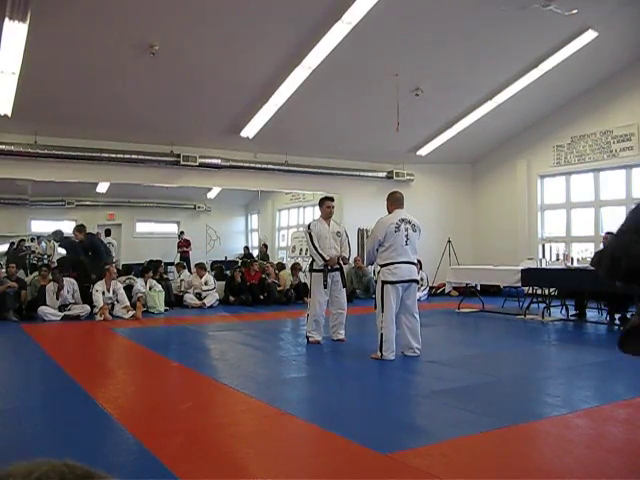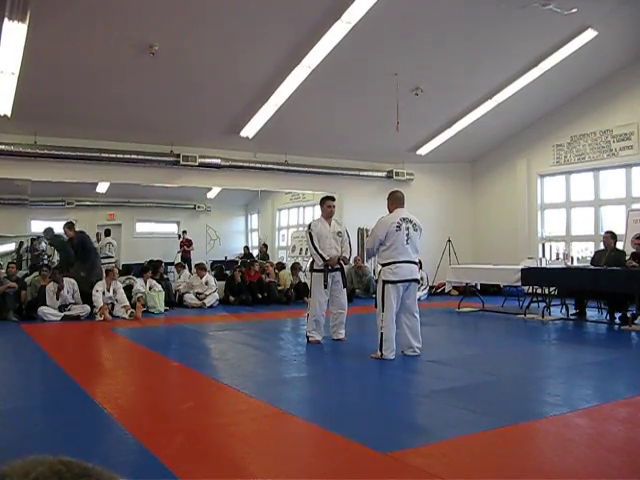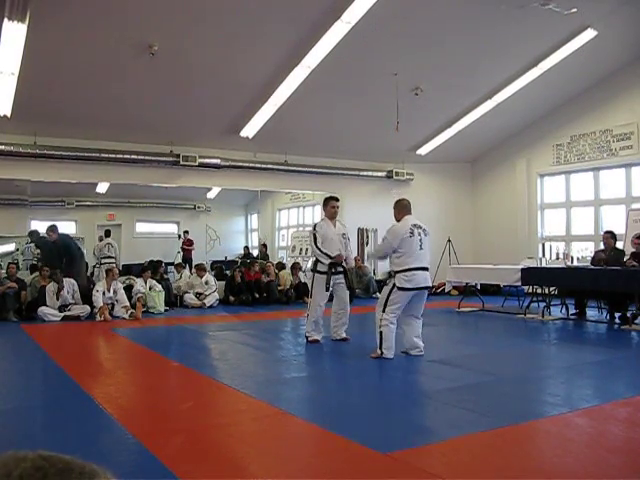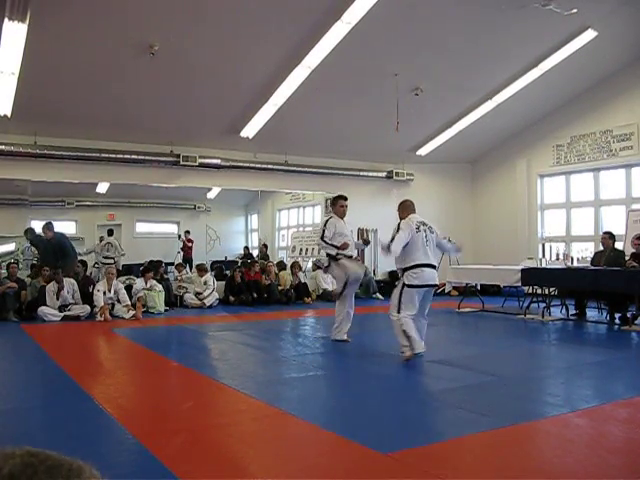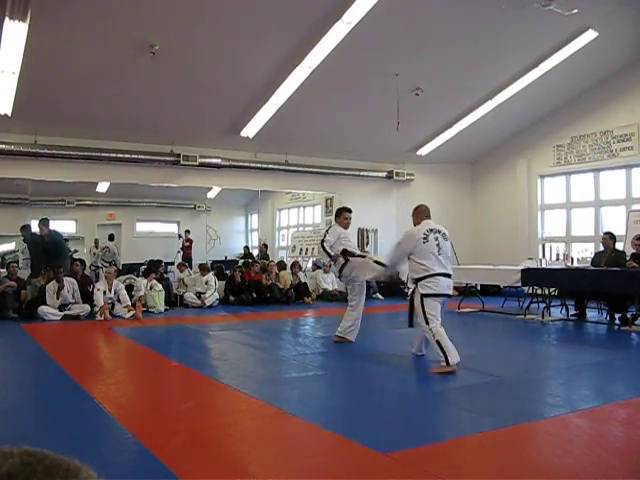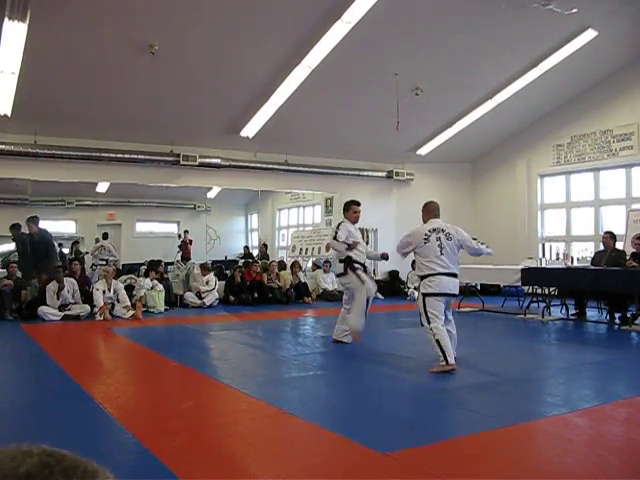
dt=0.3s
person 1, frame 1
left shoulder: (385, 222)
right shoulder: (415, 223)
left elbow: (371, 247)
left wrist: (371, 261)
left hip: (391, 272)
right hip: (411, 271)
left knee: (387, 313)
right knee: (410, 312)
left ankle: (386, 352)
right ankle: (412, 348)
person 1, frame 2
left shoulder: (386, 221)
right shoulder: (416, 222)
left elbow: (370, 246)
left wrist: (370, 254)
left hip: (393, 272)
right hip: (412, 271)
left knee: (387, 313)
right knee: (410, 312)
left ankle: (385, 352)
right ankle: (413, 348)
person 1, frame 3
left shoulder: (397, 229)
right shoulder: (423, 228)
left elbow: (382, 251)
left wrist: (373, 253)
left hip: (405, 278)
right hip: (423, 277)
left knee: (385, 312)
right knee: (413, 315)
left ankle: (385, 351)
right ankle: (415, 348)
person 1, frame 4
left shoulder: (406, 224)
right shoulder: (429, 226)
left elbow: (399, 239)
right elbow: (443, 244)
left wrist: (390, 249)
right wrist: (456, 249)
left hip: (413, 276)
right hip: (431, 275)
left knee: (400, 314)
right knee: (419, 314)
left ankle: (414, 347)
right ankle: (415, 347)
person 1, frame 5
left shoulder: (413, 234)
right shoulder: (444, 232)
left elbow: (397, 258)
left wrist: (388, 268)
left hip: (427, 285)
right hip: (445, 282)
left knee: (431, 324)
right knee: (427, 318)
left ankle: (449, 361)
right ankle: (419, 349)
person 1, frame 6
left shoulder: (417, 233)
right shoulder: (455, 231)
left elbow: (401, 249)
right elbow: (476, 249)
left wrist: (411, 248)
right wrist: (487, 248)
left hip: (431, 284)
right hip: (451, 283)
left knee: (435, 324)
right knee: (446, 318)
left ankle: (448, 362)
right ankle: (450, 353)
person 2, frame 1
left shoulder: (339, 227)
right shoulder: (313, 226)
left elbow: (345, 244)
right elbow: (313, 247)
left wrist: (345, 256)
right wrist: (327, 260)
left hip: (337, 269)
right hip: (320, 269)
left knee: (340, 304)
right knee: (317, 305)
left ankle: (338, 333)
right ankle: (314, 334)
person 2, frame 2
left shoulder: (340, 226)
right shoulder: (314, 226)
left elbow: (346, 243)
right elbow: (313, 247)
left wrist: (345, 256)
right wrist: (326, 260)
left hip: (338, 269)
right hip: (320, 269)
left knee: (340, 304)
right knee: (317, 304)
left ankle: (338, 333)
right ankle: (314, 334)
person 2, frame 3
left shoulder: (342, 227)
right shoulder: (319, 226)
left elbow: (347, 247)
right elbow: (316, 248)
left wrist: (349, 262)
right wrist: (332, 258)
left hip: (340, 270)
right hip: (323, 270)
left knee: (343, 304)
right knee: (317, 304)
left ankle: (339, 333)
right ankle: (313, 334)
person 2, frame 4
left shoulder: (344, 224)
right shoulder: (331, 222)
right elbow: (322, 242)
left wrist: (361, 243)
right wrist: (338, 247)
left hip: (346, 263)
right hip: (337, 261)
left knee: (347, 304)
right knee: (356, 273)
left ankle: (339, 333)
right ankle: (340, 292)
person 2, frame 5
left shoulder: (346, 233)
right shoulder: (334, 230)
right elbow: (324, 245)
right wrist: (331, 257)
left hip: (353, 272)
right hip: (349, 264)
left knee: (356, 305)
left ankle: (342, 334)
person 2, frame 6
left shoulder: (354, 229)
right shoulder: (343, 226)
left elbow: (363, 251)
right elbow: (335, 242)
left wrist: (379, 255)
right wrist: (348, 245)
left hip: (356, 269)
right hip: (349, 268)
left knee: (349, 305)
right knee: (368, 290)
left ankle: (340, 335)
right ankle: (353, 327)
